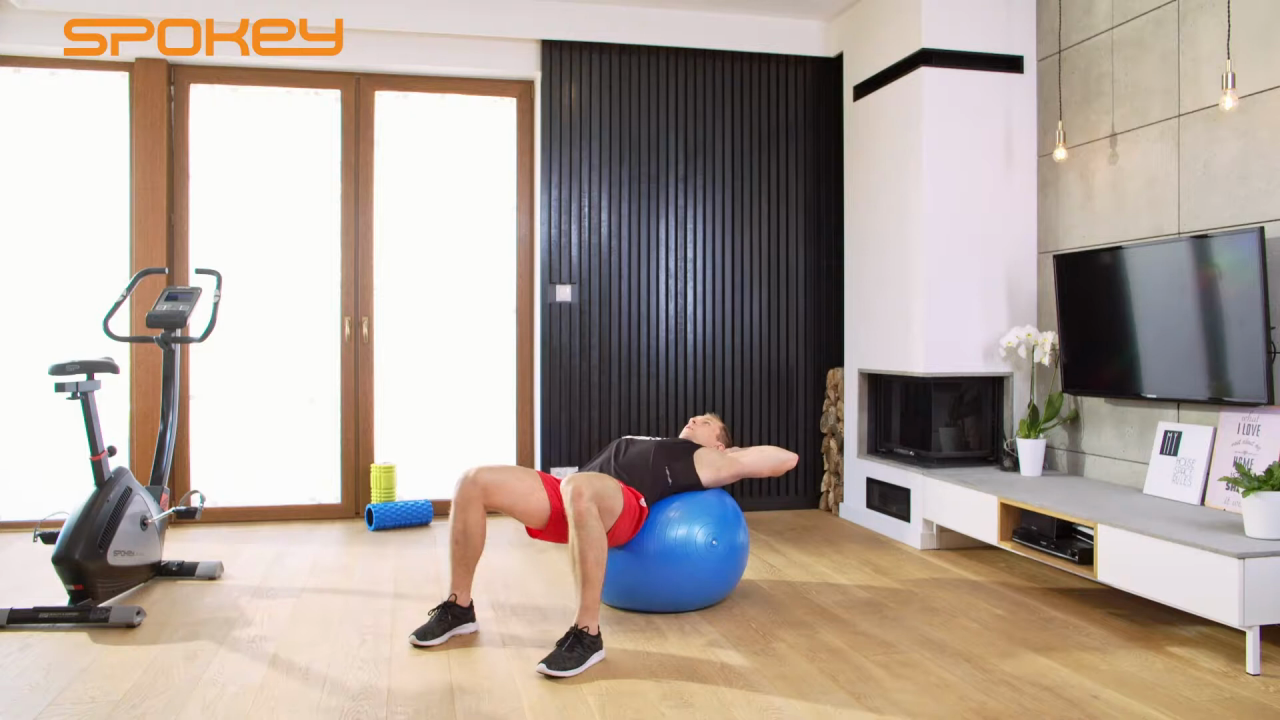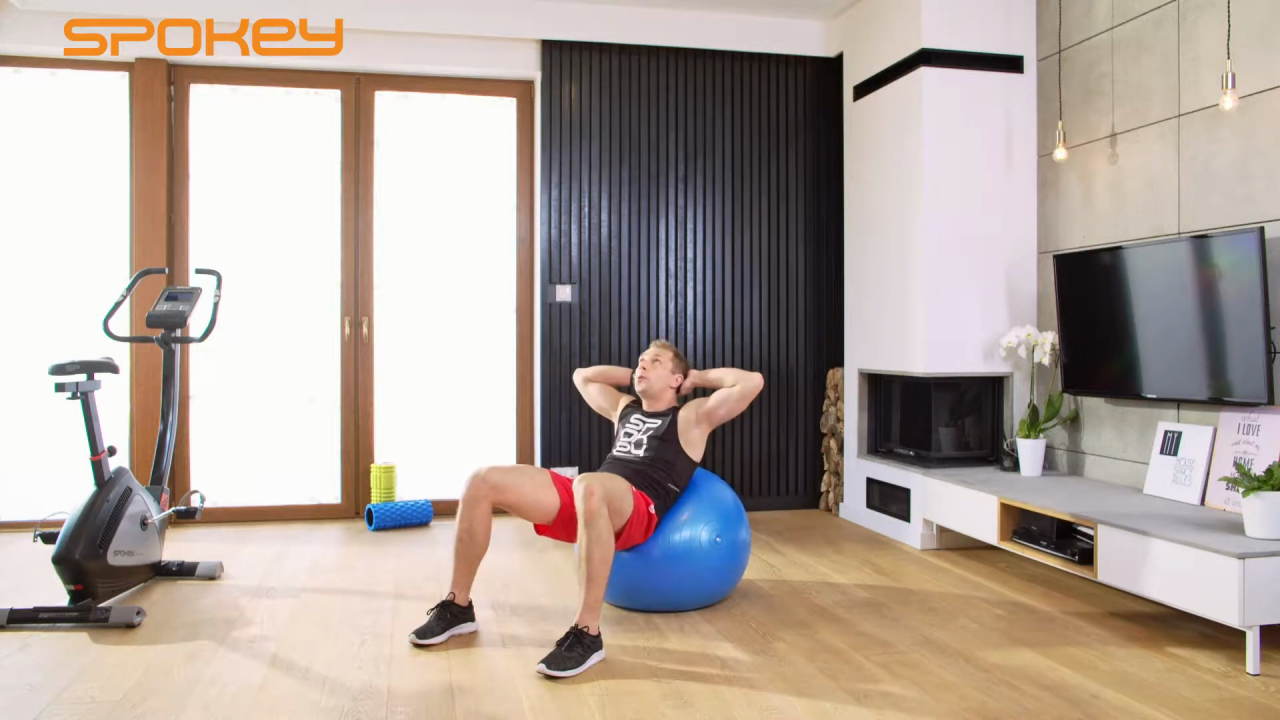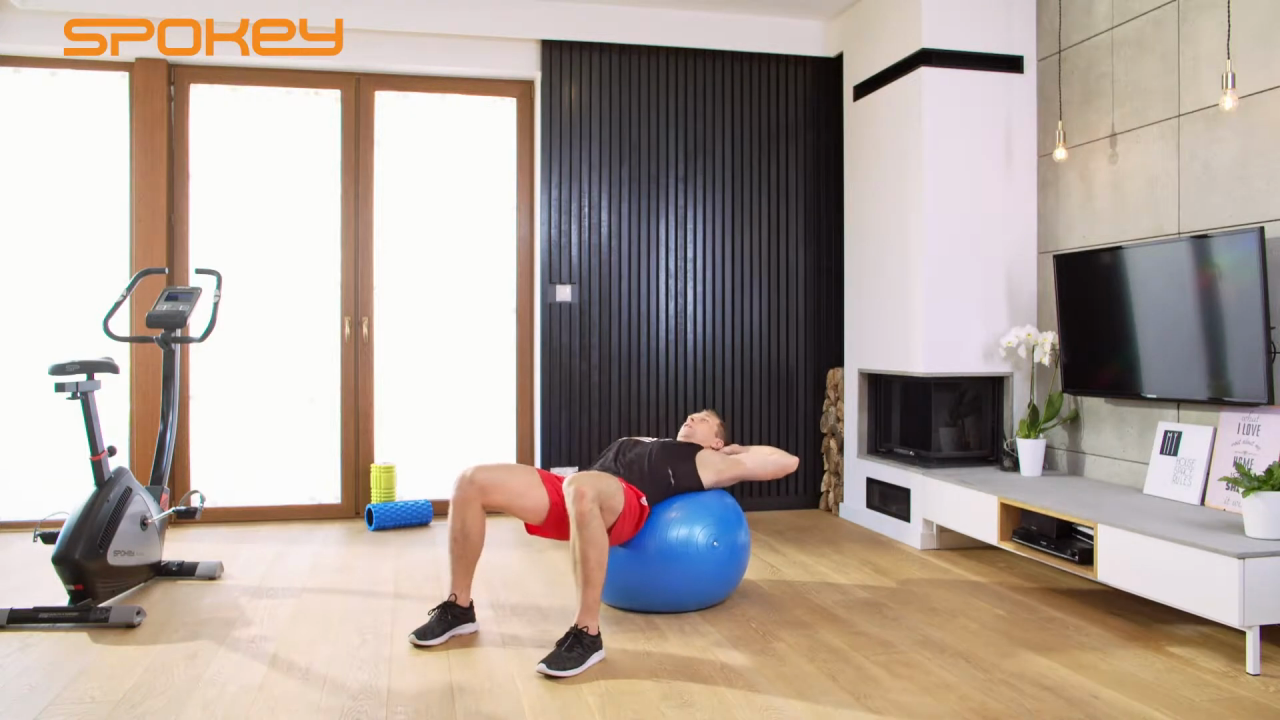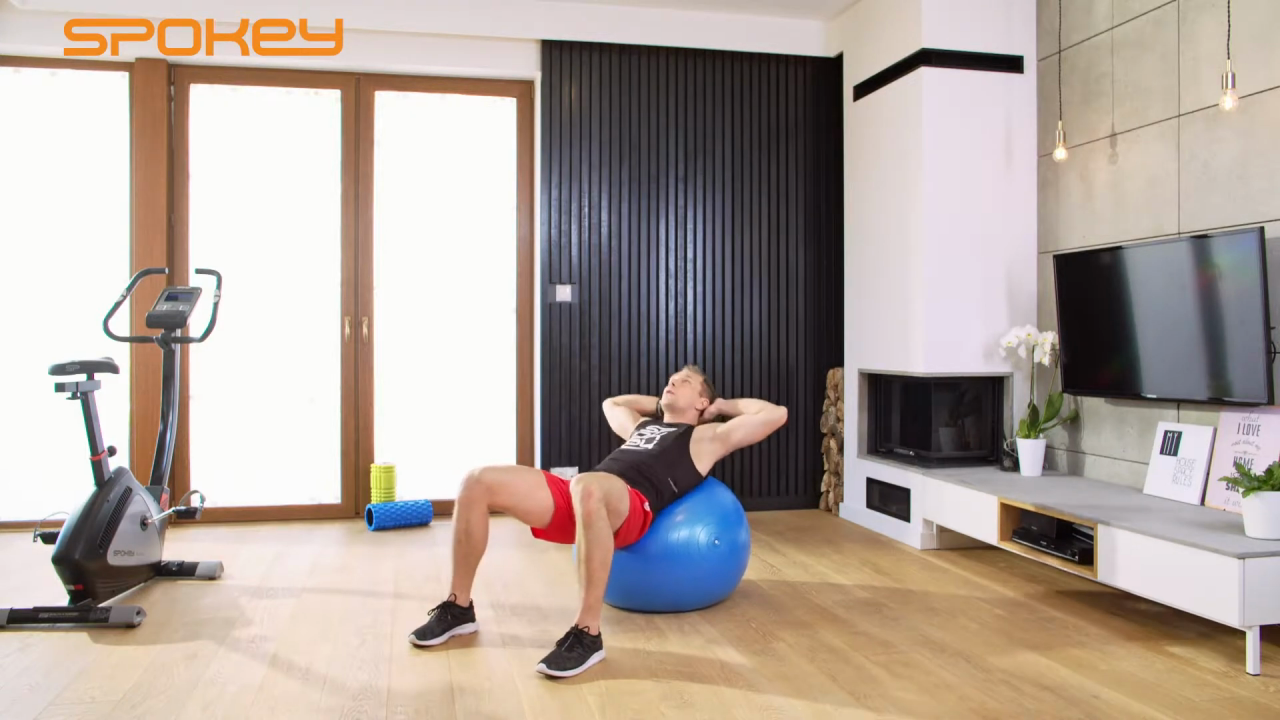
dt=1s
person 1, frame 1
left shoulder: (709, 460)
right shoulder: (664, 447)
left elbow: (787, 459)
right elbow: (629, 450)
left wrist: (734, 447)
left hip: (623, 501)
right hip: (574, 493)
left knee: (578, 490)
right knee: (474, 483)
left ankle: (587, 634)
right ankle: (459, 606)
person 1, frame 2
left shoulder: (691, 418)
right shoulder: (625, 409)
left elbow: (752, 382)
right elbow: (583, 376)
left wrist: (699, 376)
right wrist: (631, 375)
left hip: (636, 510)
right hip: (589, 498)
left knee: (590, 488)
right knee: (483, 482)
left ankle: (587, 634)
right ankle: (458, 606)
person 1, frame 3
left shoulder: (711, 461)
right shoulder: (661, 448)
left elbow: (787, 461)
right elbow: (623, 443)
left wrist: (736, 447)
left hip: (625, 499)
right hip: (576, 492)
left knee: (580, 488)
right knee: (472, 482)
left ankle: (587, 633)
right ankle: (459, 607)
person 1, frame 4
left shoulder: (706, 438)
right shoulder: (643, 427)
left elbow: (776, 414)
right elbow: (611, 404)
left wrist: (723, 406)
right wrist: (658, 404)
left hip: (630, 506)
right hip: (576, 497)
left knee: (588, 490)
right knee: (478, 482)
left ankle: (587, 634)
right ankle: (459, 607)
